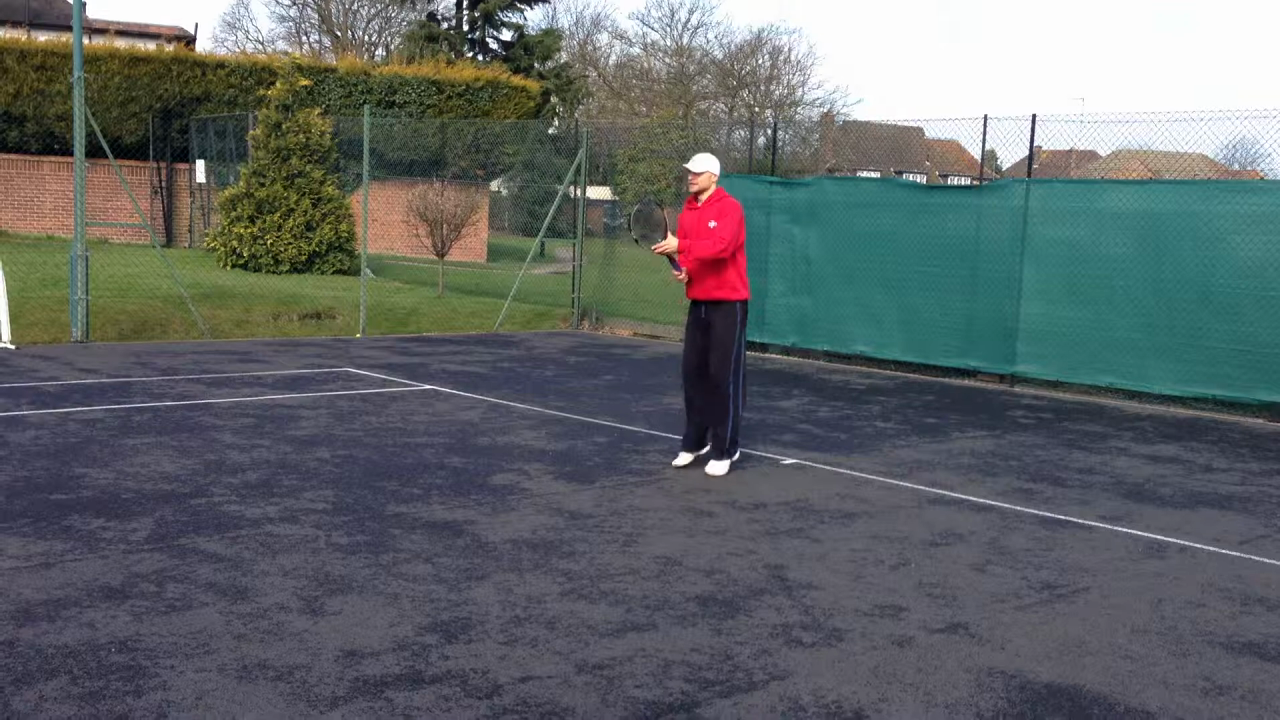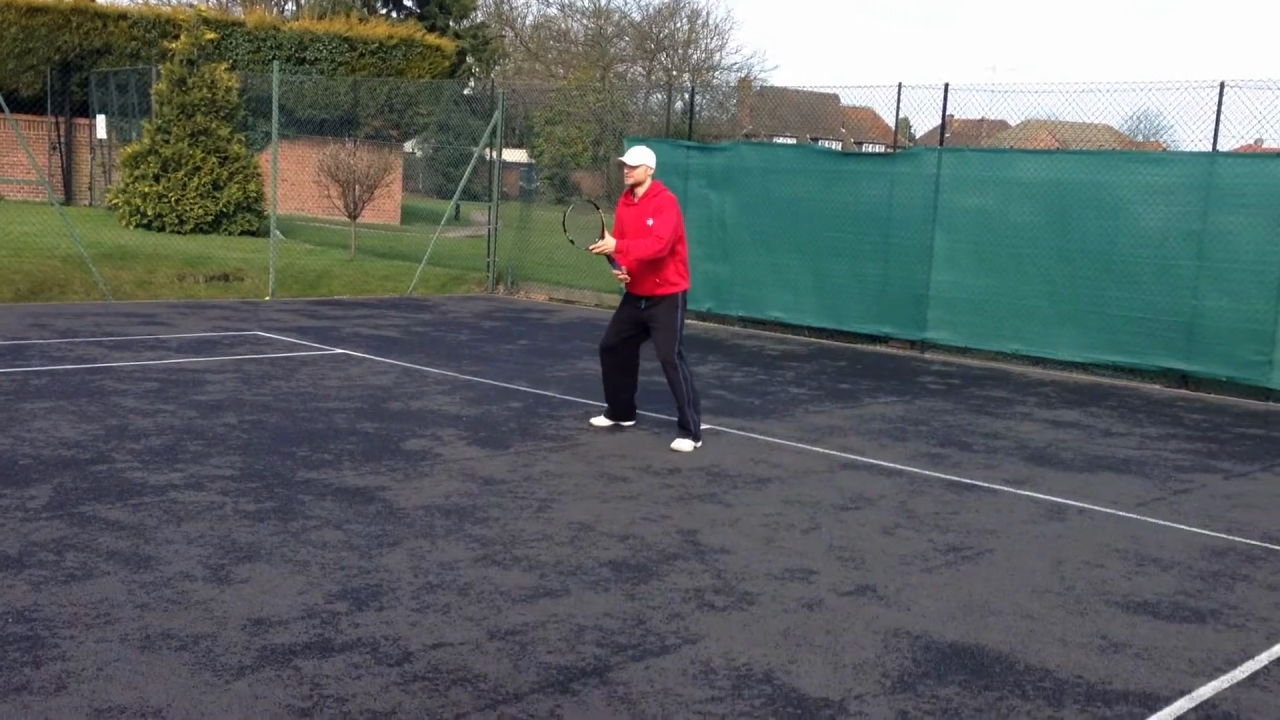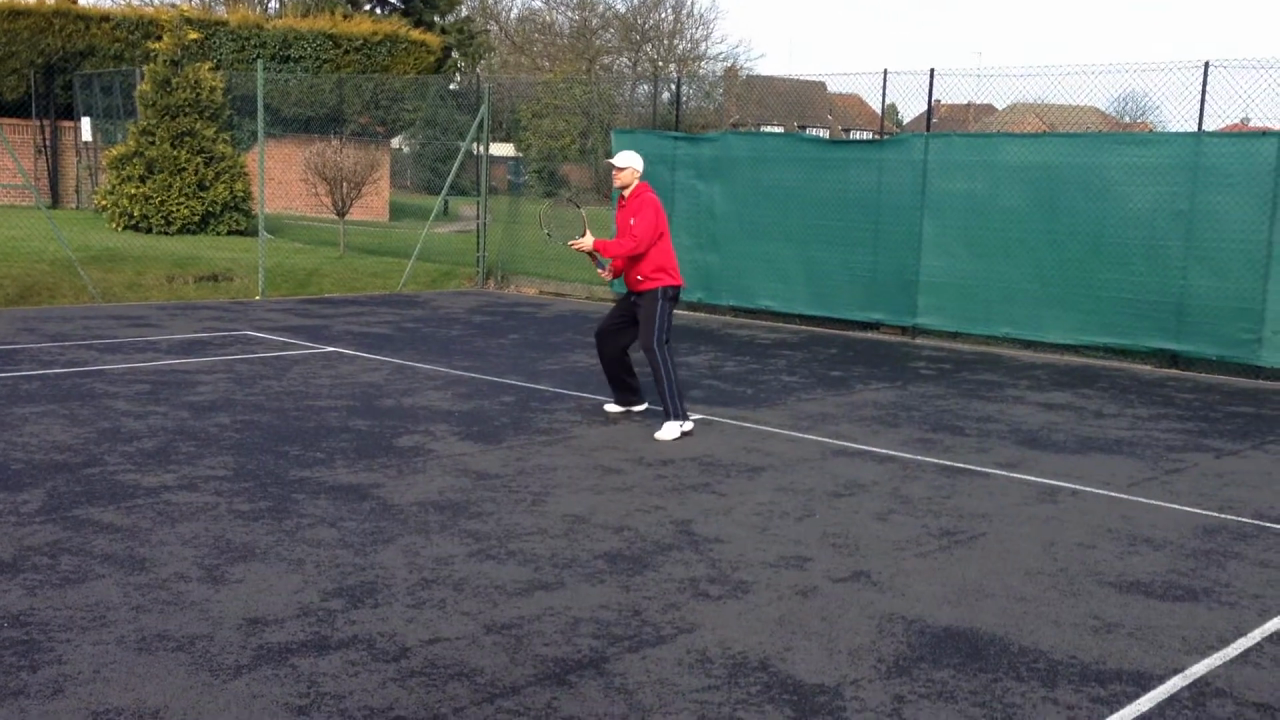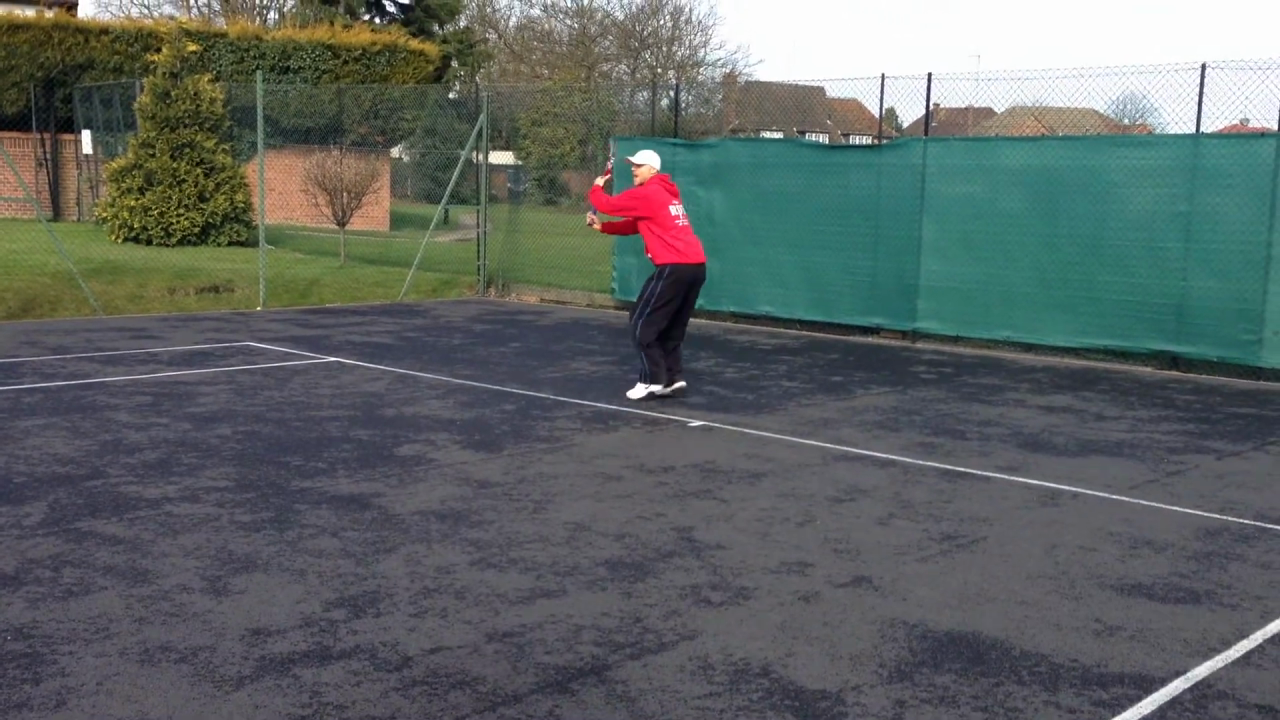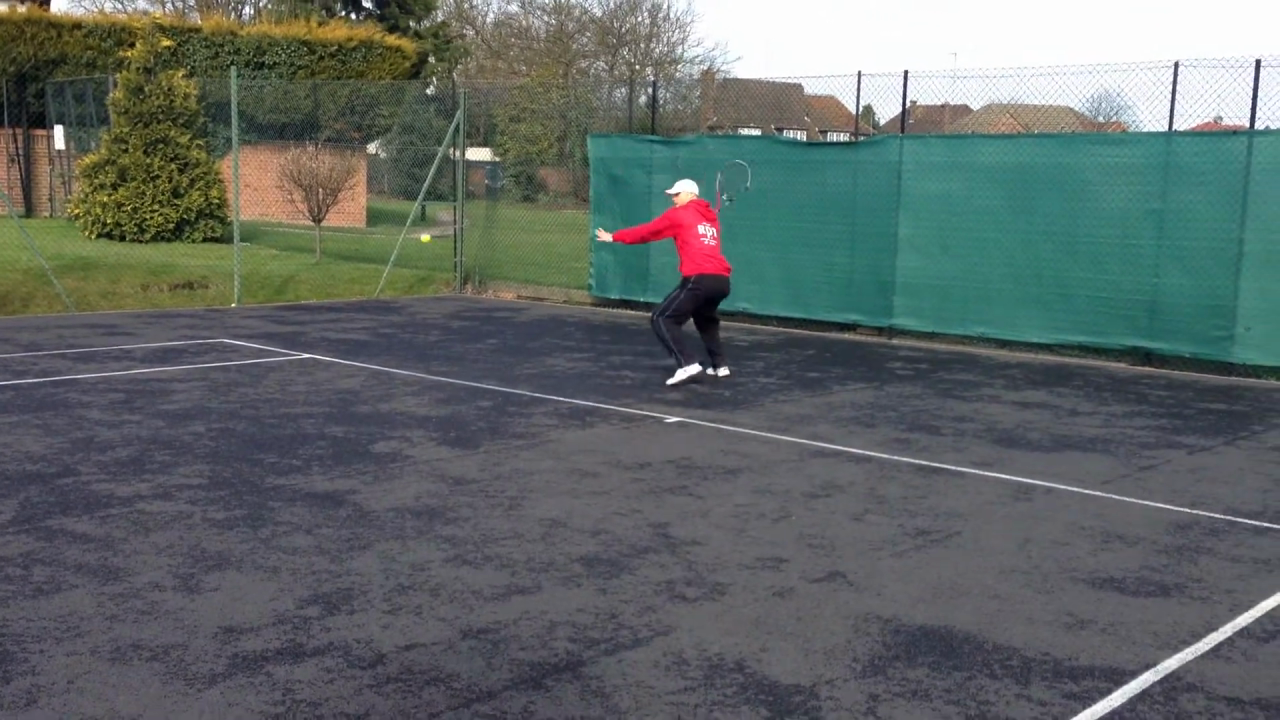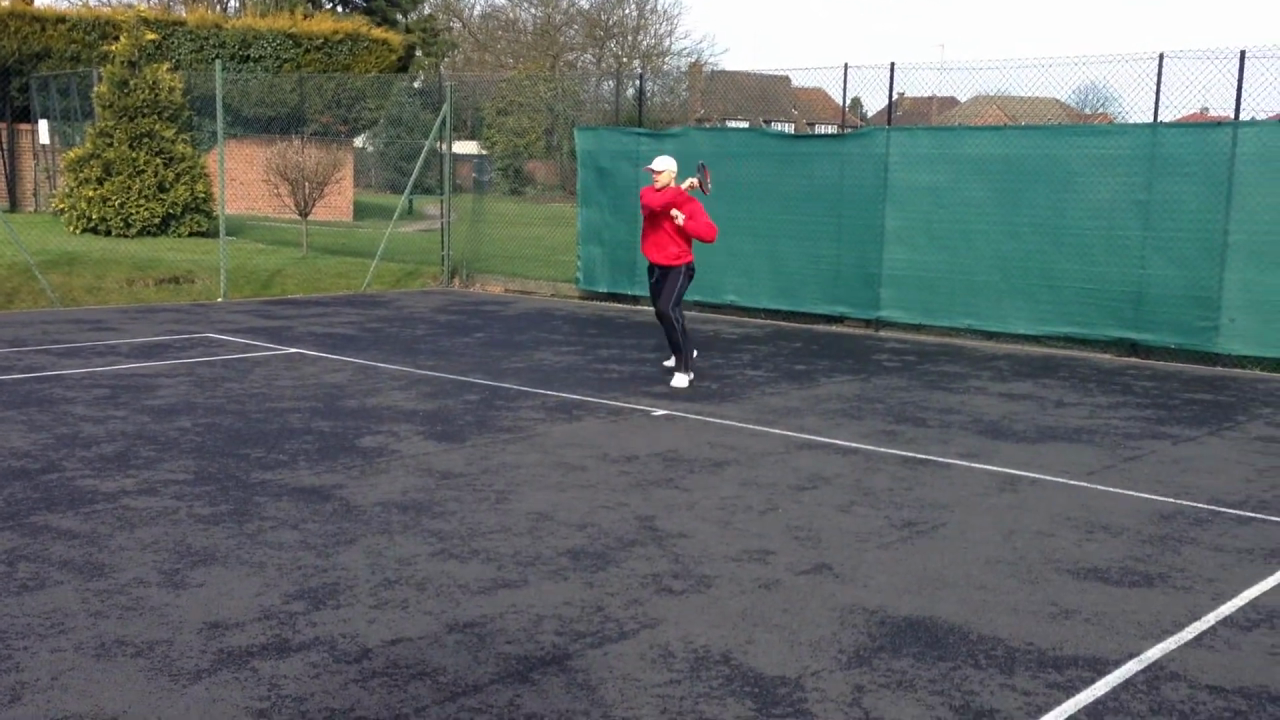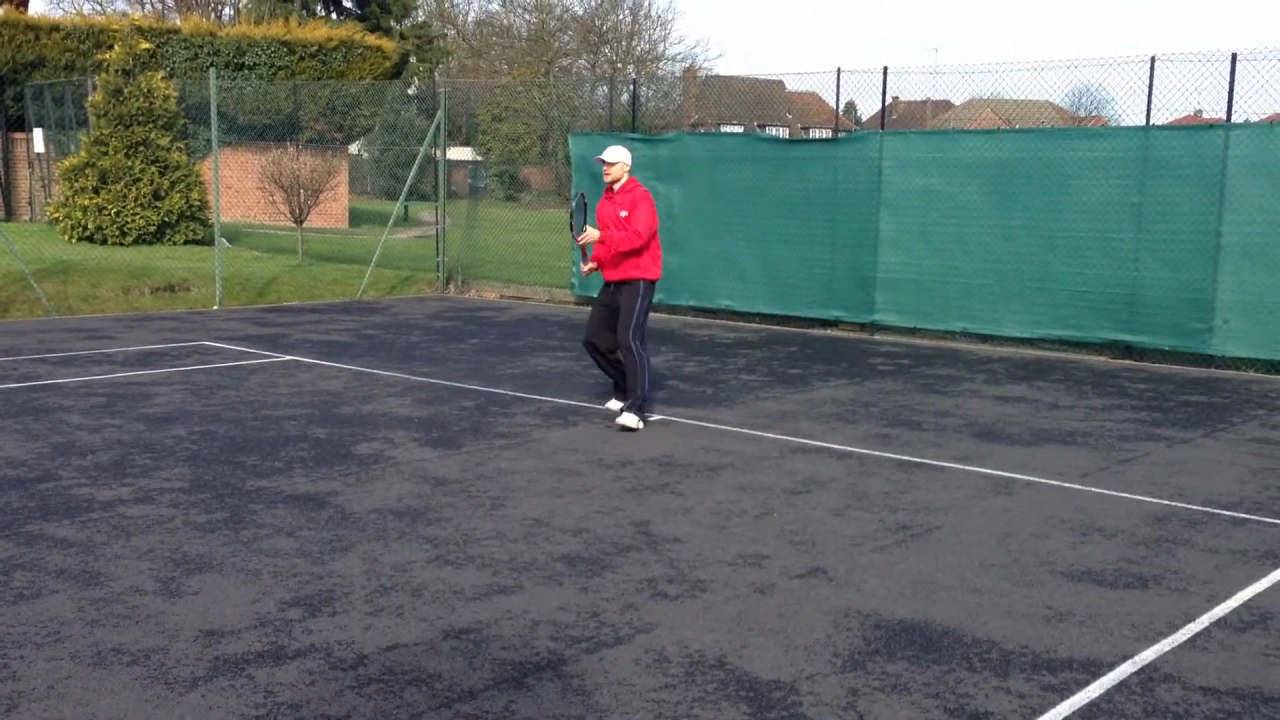
dt=0.7s
person 1, frame 1
left shoulder: (730, 208)
right shoulder: (687, 211)
left elbow: (721, 246)
right elbow: (685, 250)
left wrist: (680, 245)
right wrist: (683, 271)
left hip: (729, 303)
right hip: (699, 303)
left knee: (724, 374)
right knee: (693, 371)
left ankle: (725, 450)
right ankle: (696, 441)
person 1, frame 2
left shoulder: (666, 202)
right shoulder: (624, 203)
left elbow: (659, 245)
right elbow: (618, 243)
left wrist: (618, 247)
right wrist: (621, 268)
left hip: (667, 295)
right hip: (635, 295)
left knee: (671, 358)
right knee: (612, 348)
left ankle: (690, 431)
right ankle: (620, 412)
person 1, frame 3
left shoulder: (648, 201)
right shoulder: (622, 205)
left elbow: (637, 243)
left wrist: (596, 245)
right wrist: (613, 269)
left hip: (660, 287)
right hip: (636, 289)
left knee: (654, 345)
right knee: (607, 335)
left ankle: (677, 418)
right ankle: (629, 397)
person 1, frame 4
left shoulder: (645, 193)
right shoulder: (667, 194)
left elbow: (607, 206)
right elbow: (633, 223)
left wrist: (596, 188)
right wrist: (602, 226)
left hip: (673, 267)
right hip: (697, 266)
left knee: (642, 320)
right knee: (673, 326)
left ankle: (651, 379)
right ankle: (673, 378)
person 1, frame 5
left shoulder: (678, 215)
right shoulder: (711, 218)
left elbow: (645, 232)
left wrist: (614, 236)
left hip: (700, 279)
right hip: (722, 281)
left knee: (662, 319)
right knee: (706, 320)
left ankle: (687, 364)
right ankle: (719, 365)
person 1, frame 6
left shoulder: (691, 203)
right shoulder: (648, 192)
left elbow: (711, 233)
right elbow: (652, 203)
left wrist: (683, 220)
right wrist: (679, 190)
left hip: (680, 267)
right hip: (655, 267)
left knee: (668, 309)
right knee: (664, 312)
left ankle: (683, 368)
right ankle: (684, 350)
person 1, frame 7
left shoulder: (640, 198)
right shoulder: (604, 201)
left elbow: (637, 237)
left wrist: (600, 237)
right wrist: (594, 261)
left hip: (637, 282)
right hip: (611, 284)
left knee: (628, 338)
right knee: (594, 341)
left ankle: (636, 409)
right ankle: (626, 392)
